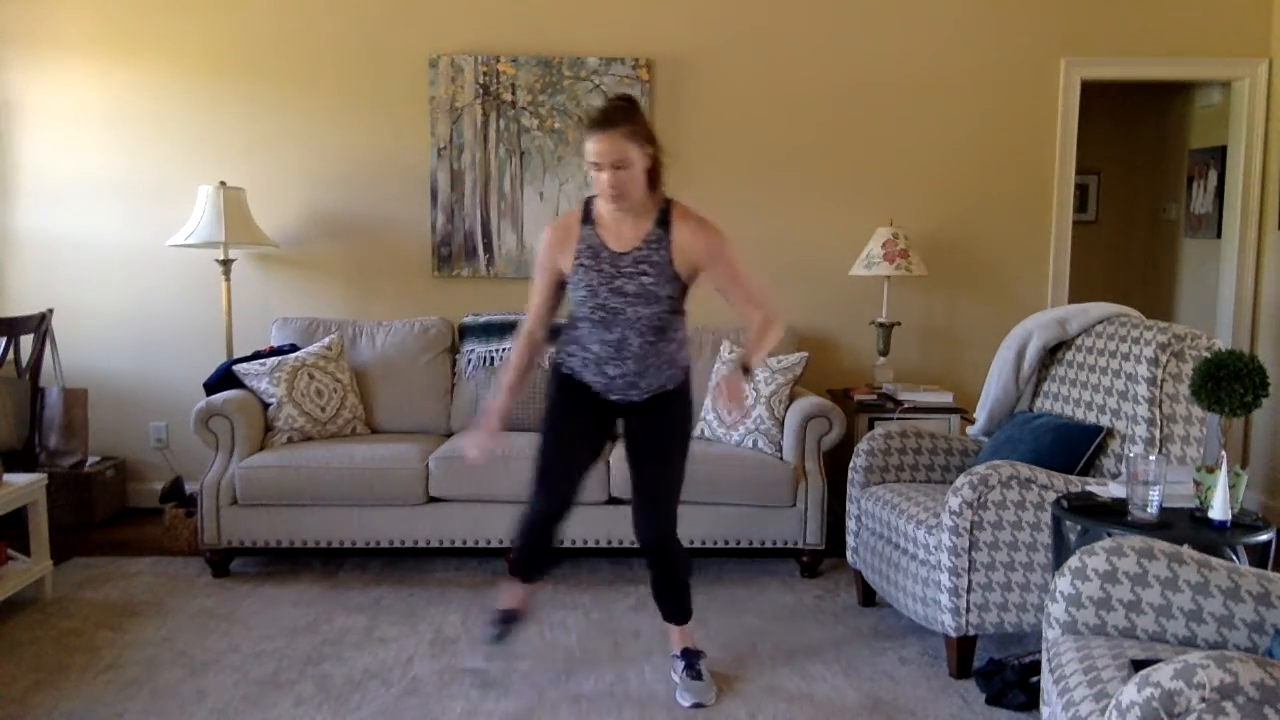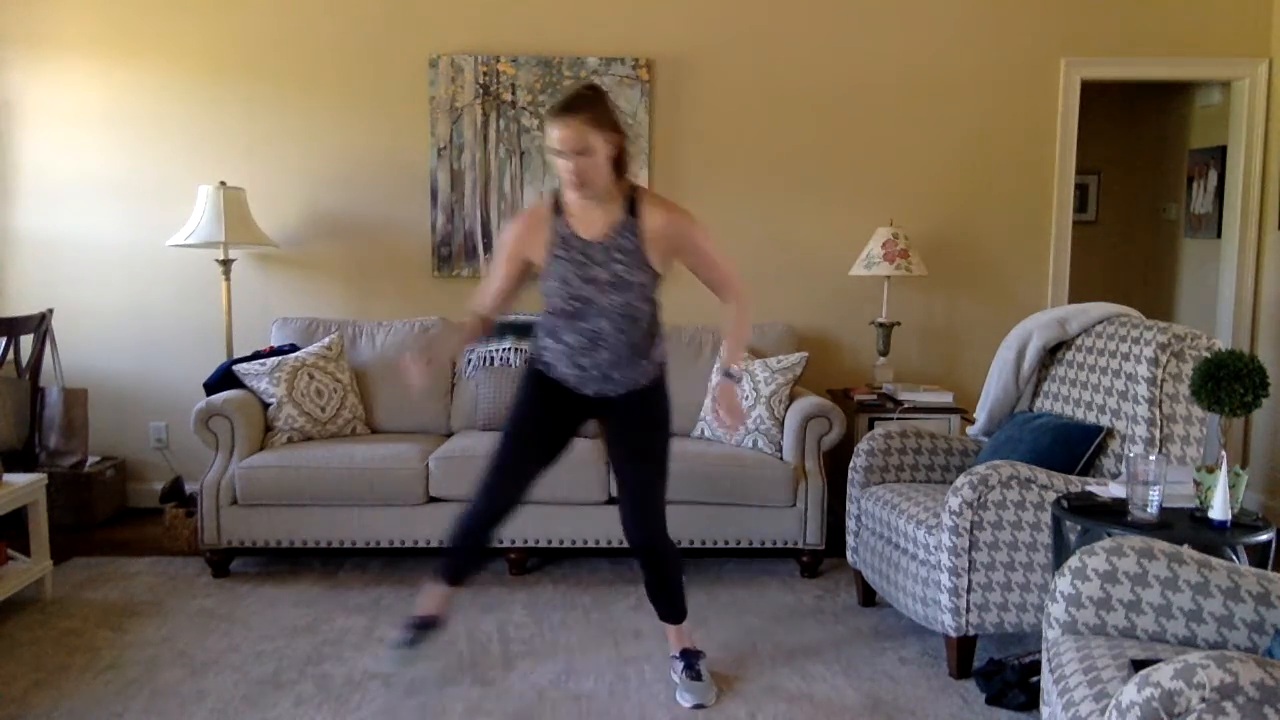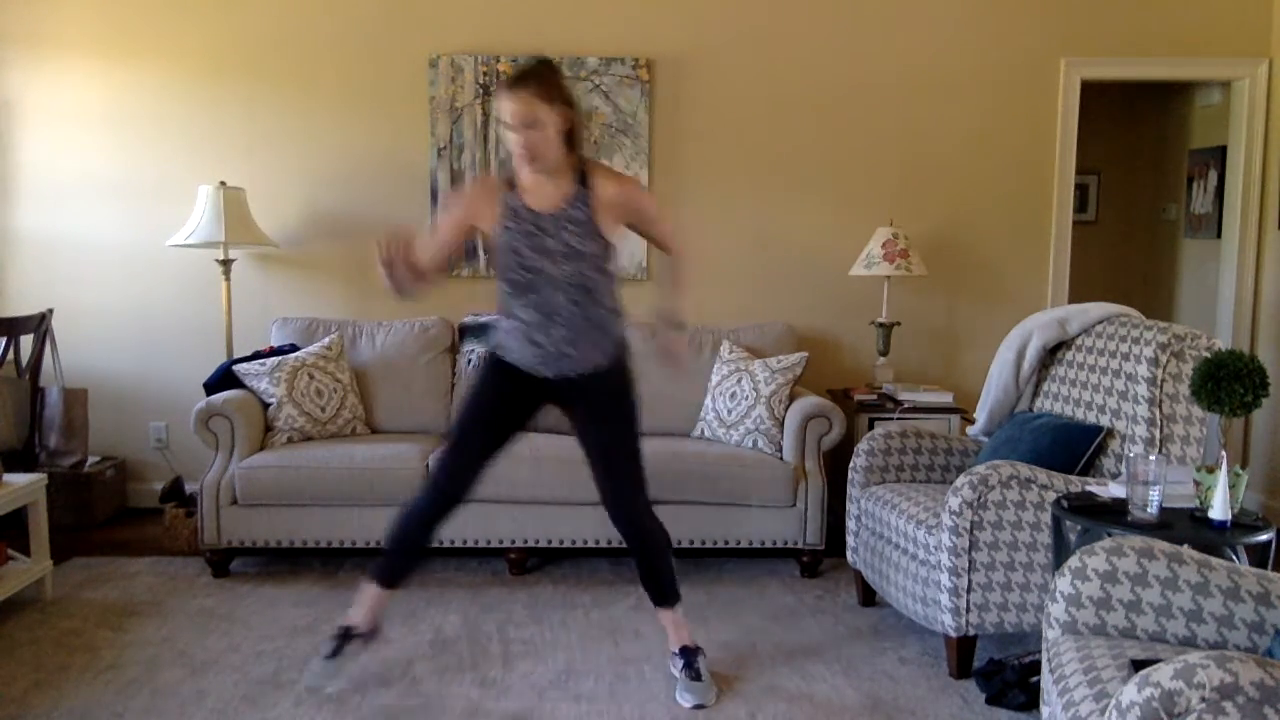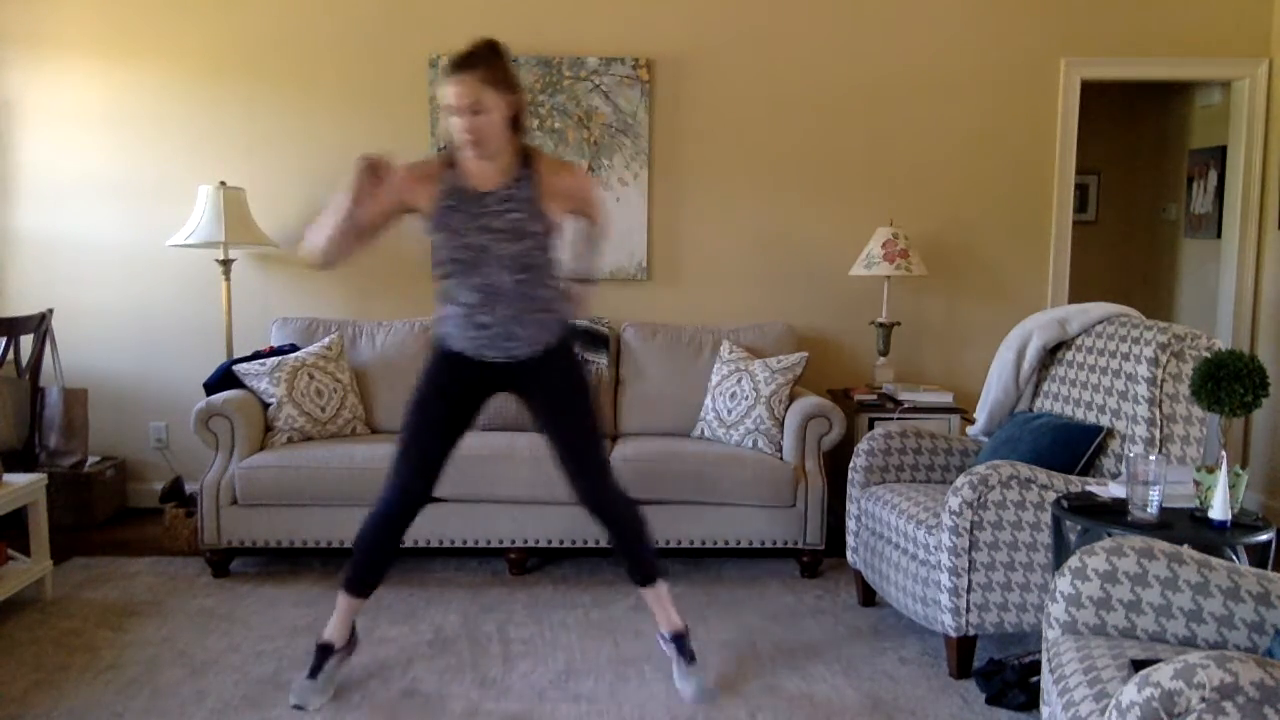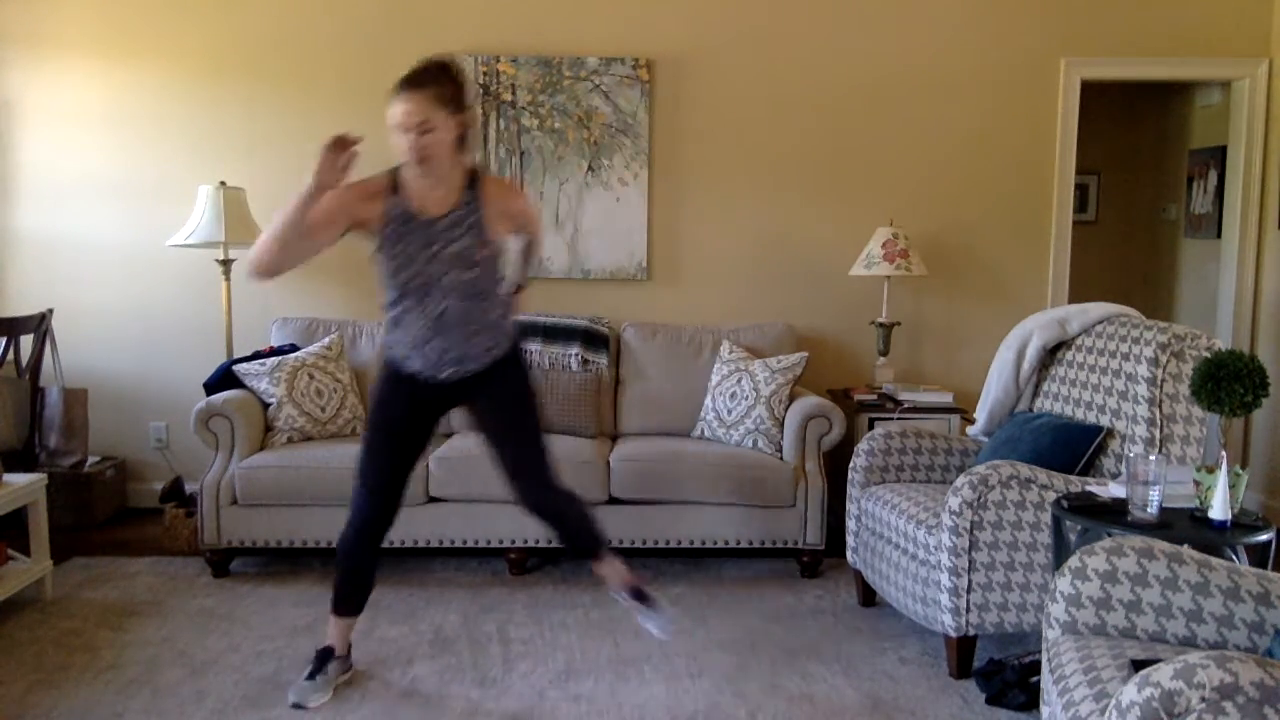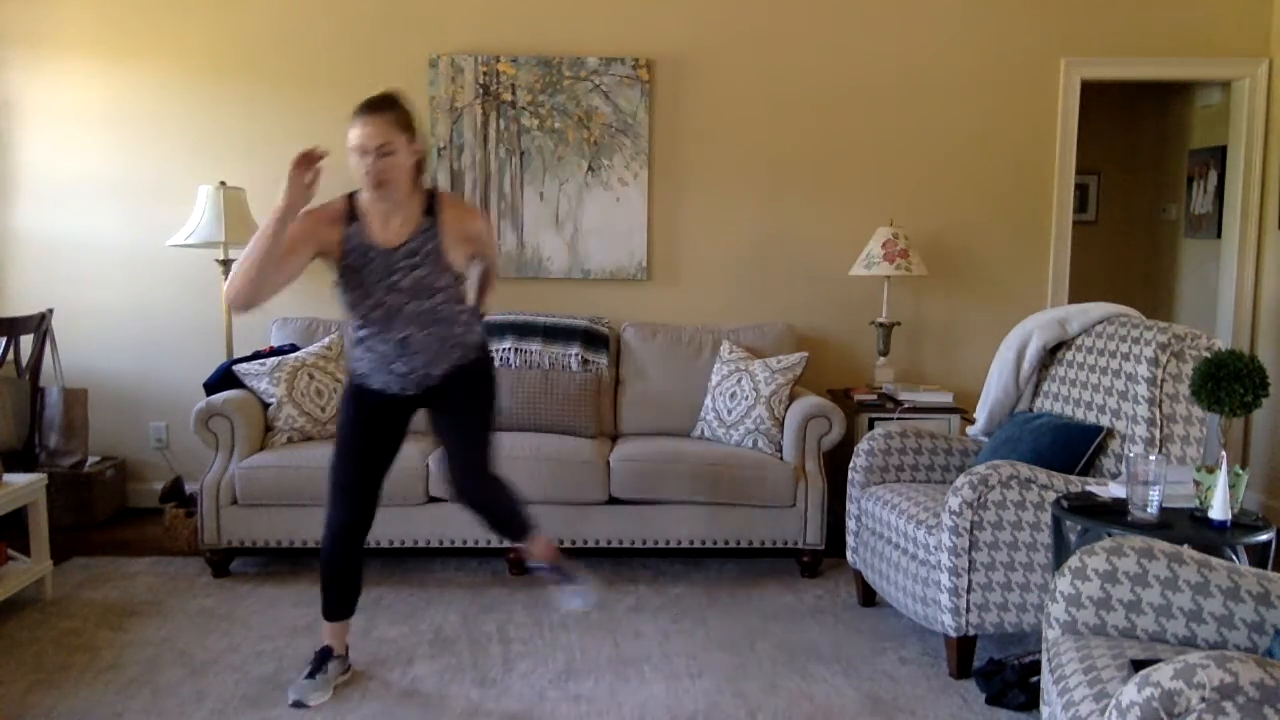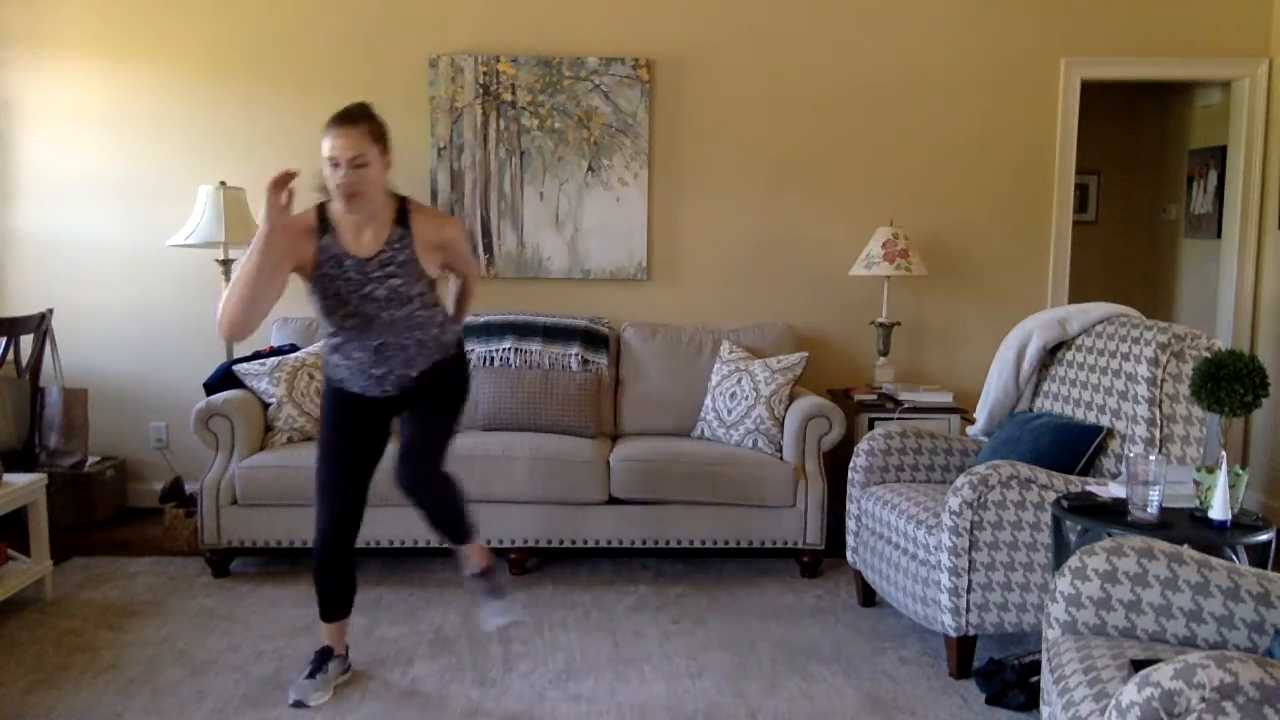
dt=0.1s
person 1, frame 1
left shoulder: (691, 233)
right shoulder: (563, 234)
left elbow: (765, 318)
right elbow: (534, 326)
left wrist: (742, 370)
right wrist: (494, 410)
left hip: (661, 393)
right hip: (581, 384)
left knee: (655, 526)
right knee: (548, 501)
left ankle: (684, 650)
right ankle: (513, 601)
person 1, frame 2
left shoulder: (662, 221)
right shoulder: (533, 226)
left elbow: (731, 293)
right elbow: (488, 309)
left wrist: (729, 375)
left hip: (635, 388)
right hip: (555, 381)
left knee: (644, 525)
right knee: (495, 496)
left ankle: (683, 648)
right ankle: (431, 607)
person 1, frame 3
left shoulder: (614, 191)
right shoulder: (481, 198)
left elbow: (671, 244)
right elbow: (416, 278)
left wrist: (672, 320)
right wrist: (395, 261)
left hip: (597, 370)
right hip: (515, 365)
left knee: (629, 509)
right knee: (443, 488)
left ankle: (682, 645)
right ankle: (362, 618)
person 1, frame 4
left shoulder: (556, 178)
right shoulder: (420, 180)
left elbow: (597, 218)
right elbow: (322, 254)
left wrist: (578, 282)
right wrist: (359, 196)
left hip: (546, 354)
right hip: (460, 357)
left knee: (596, 488)
right knee: (401, 495)
left ankle: (669, 624)
right ankle: (338, 634)
person 1, frame 5
left shoulder: (501, 199)
right shoulder: (366, 197)
left elbow: (533, 237)
right elbow: (262, 264)
right wrist: (316, 188)
left hip: (493, 365)
right hip: (410, 374)
left knee: (536, 488)
right knee: (369, 513)
left ankle: (619, 578)
right ankle: (335, 649)
person 1, frame 6
left shoulder: (460, 221)
right shoulder: (326, 223)
left elbow: (490, 266)
right elbow: (238, 297)
right wrist: (287, 206)
left hip: (457, 371)
right hip: (375, 384)
left knee: (470, 480)
right knee: (344, 524)
left ankle: (543, 552)
right ankle: (332, 651)
person 1, frame 7
left shoulder: (433, 228)
right shoulder: (299, 234)
left elbow: (471, 276)
right elbow: (232, 326)
right wrist: (270, 229)
left hip: (435, 369)
right hip: (352, 386)
left knee: (417, 472)
right knee: (334, 526)
left ankle: (478, 563)
right ankle: (333, 650)
